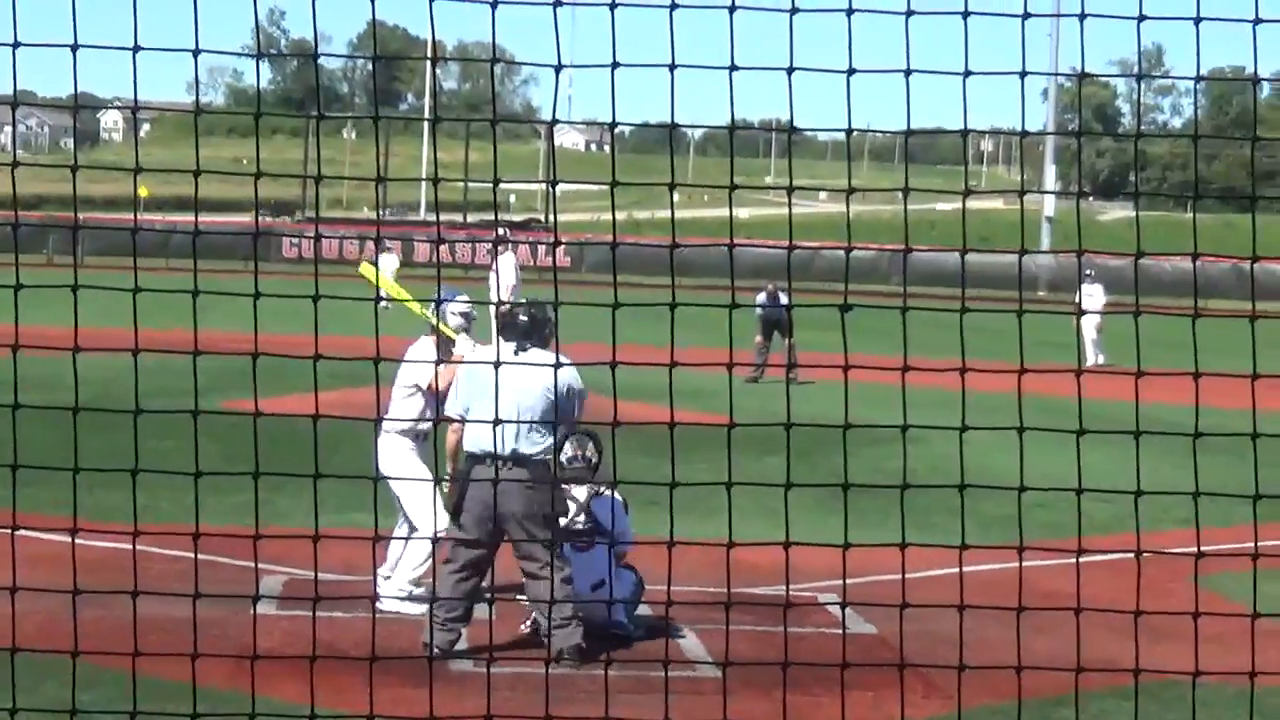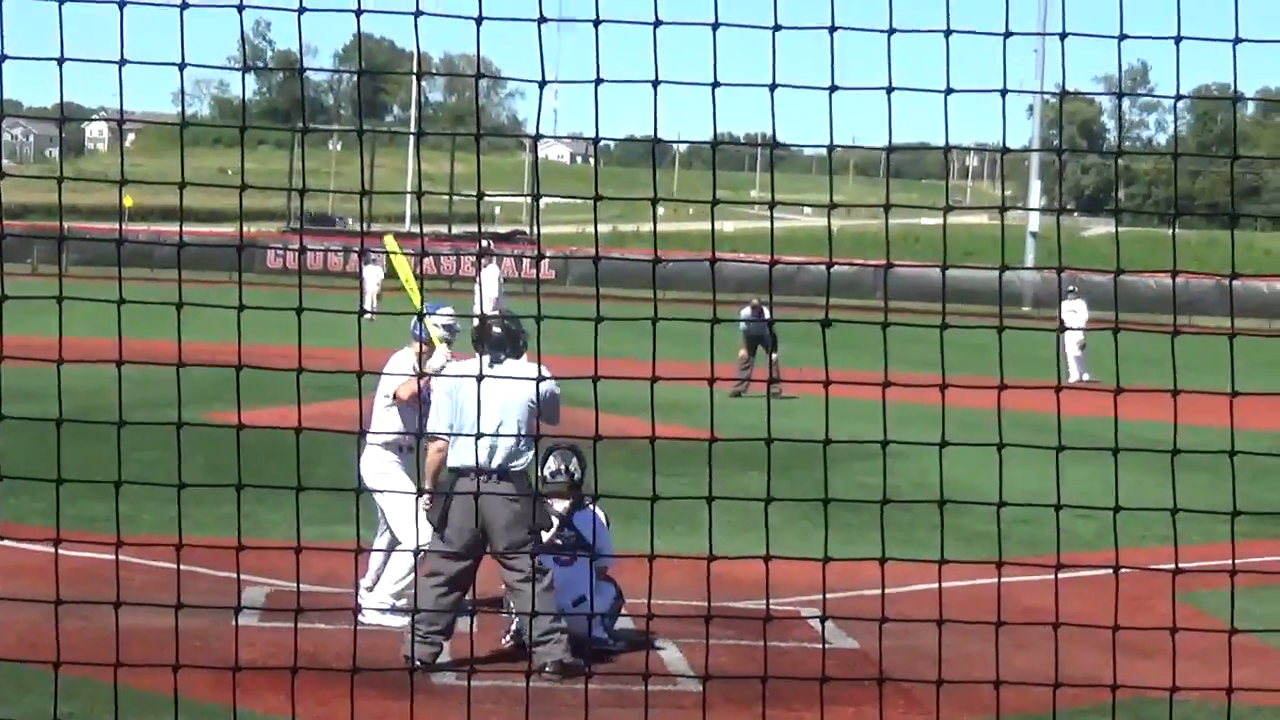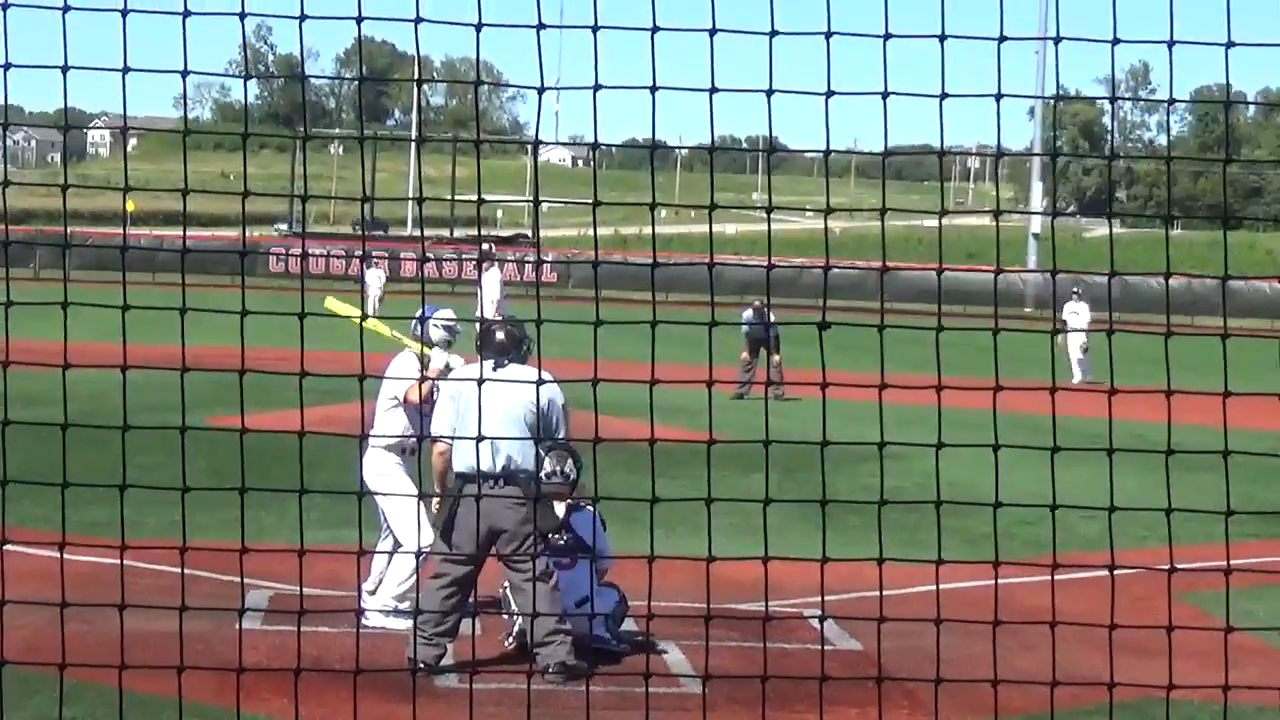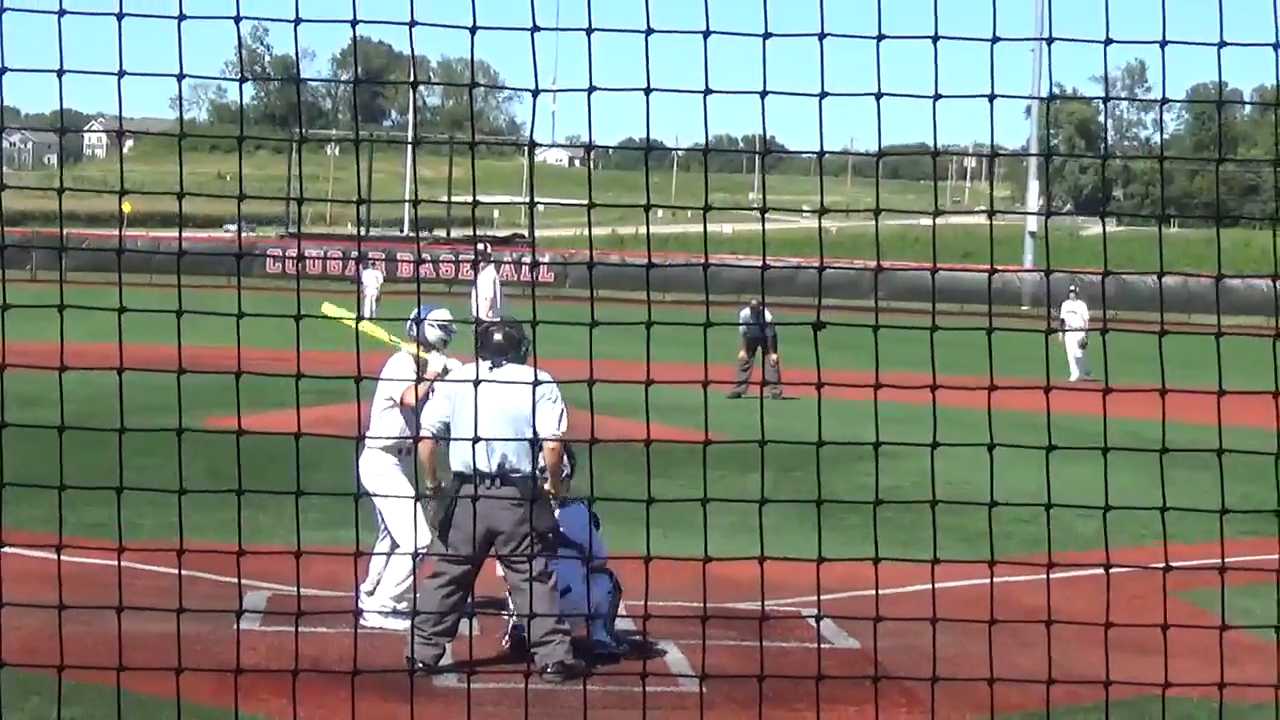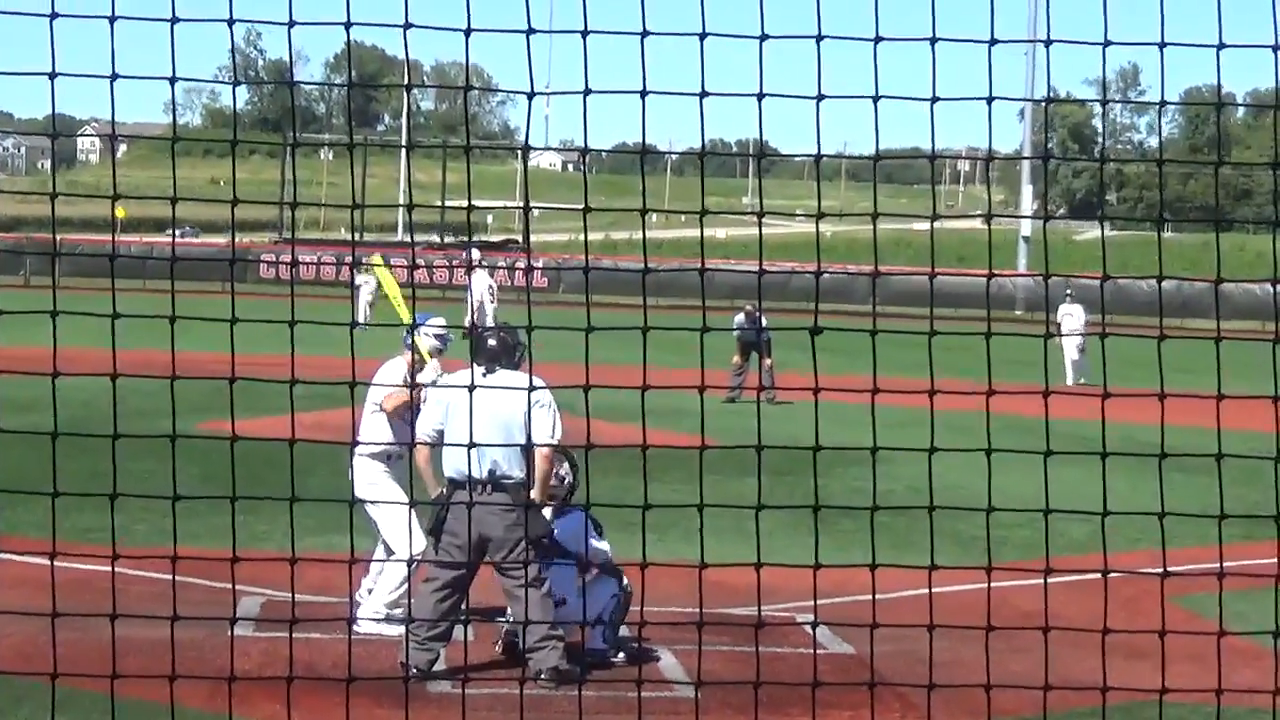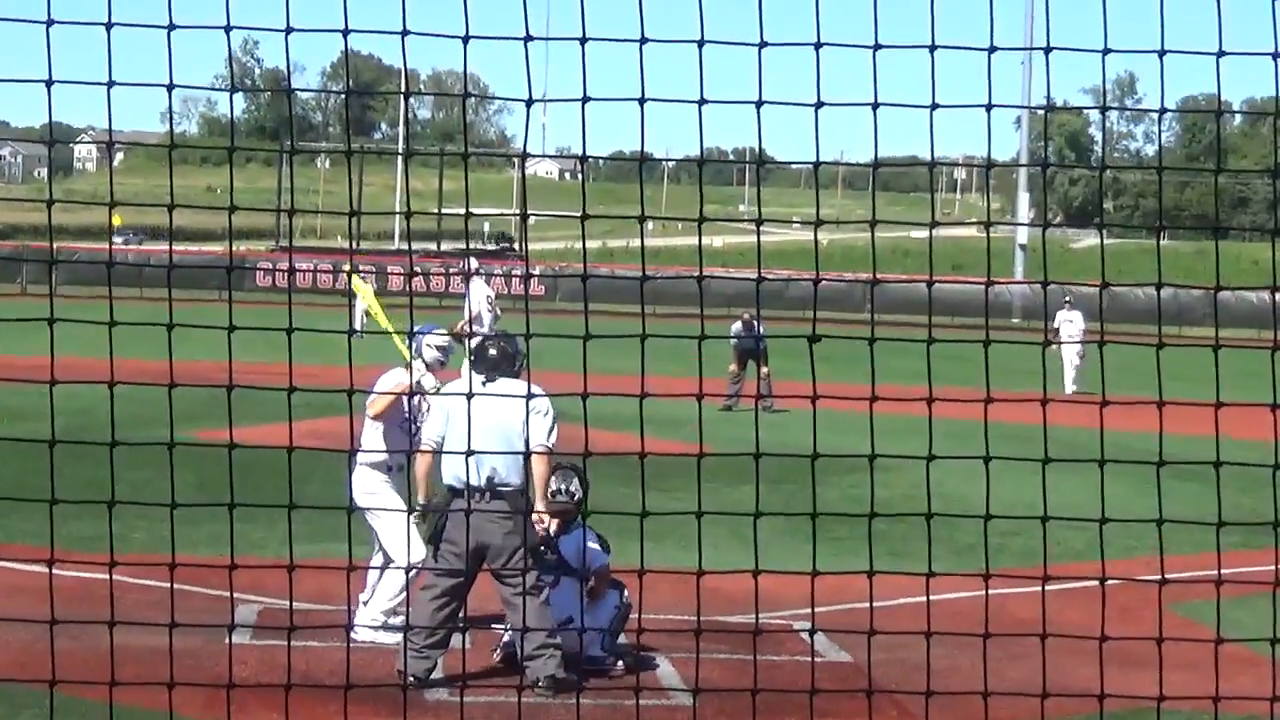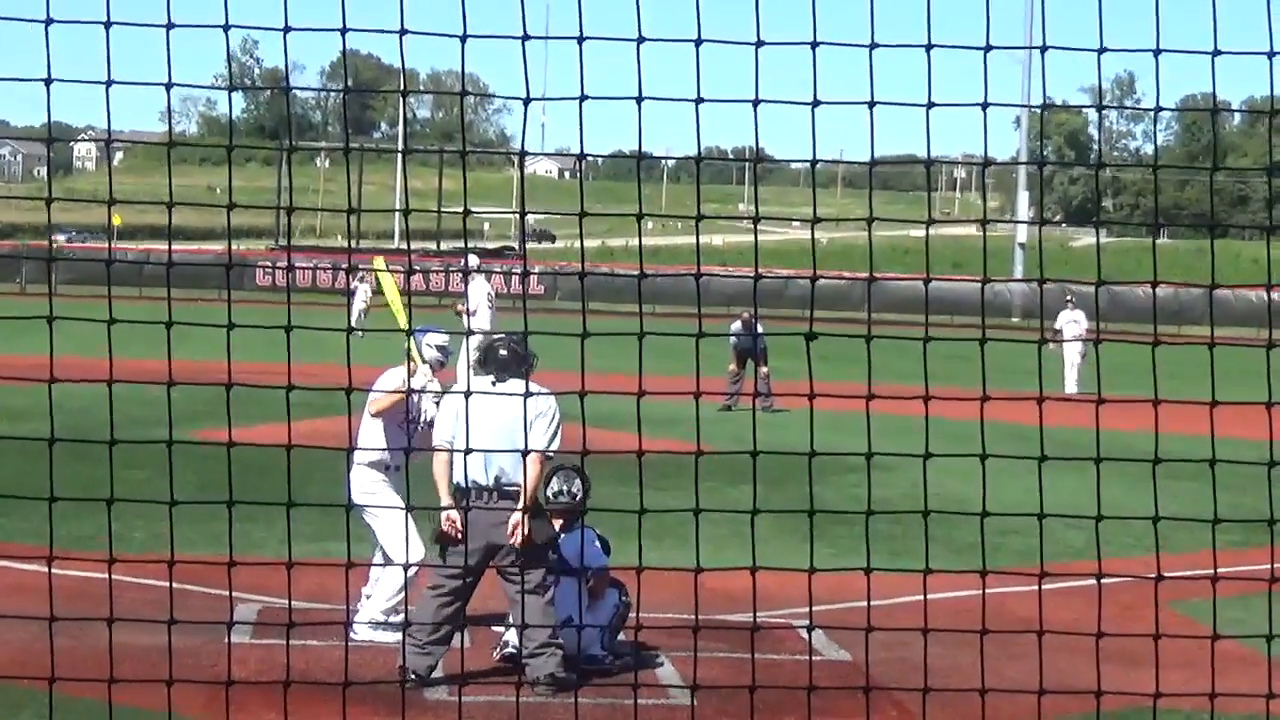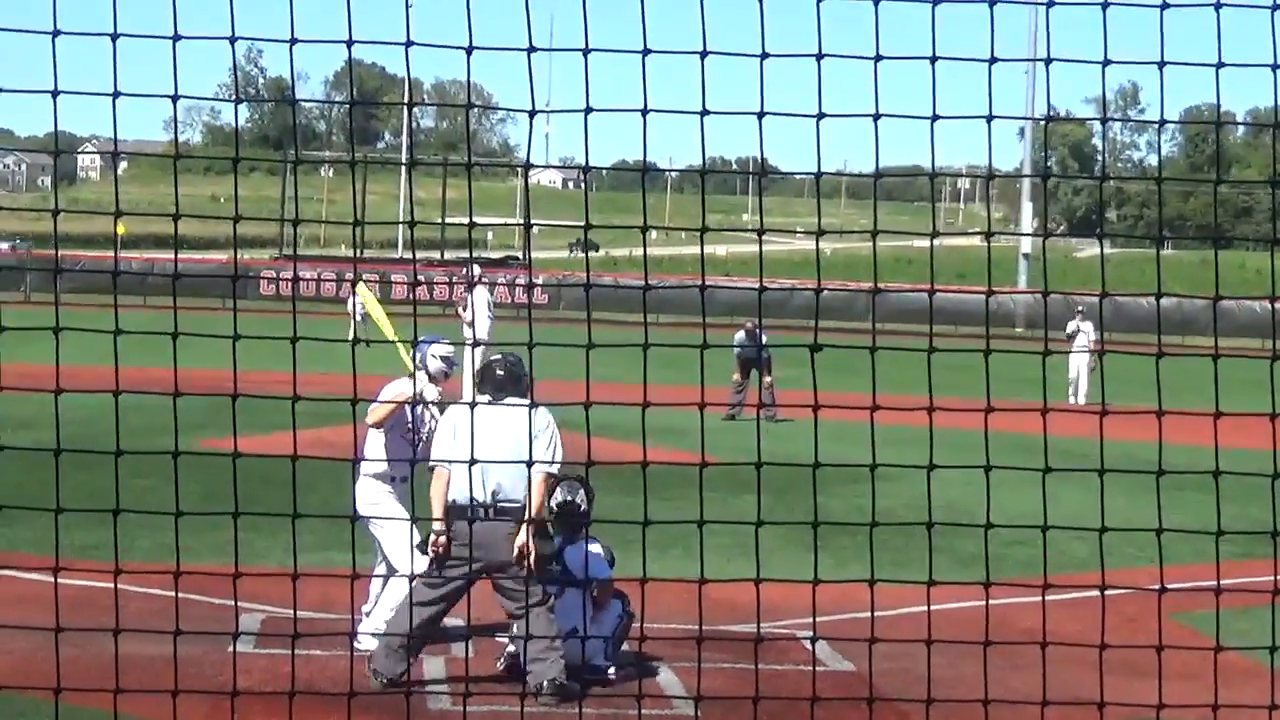
dt=0.4s
person 1, frame 1
left shoulder: (476, 360)
right shoulder: (563, 369)
left elbow: (456, 427)
right elbow: (570, 425)
left wrist: (451, 472)
left hip: (478, 474)
right hip: (529, 477)
left knee: (461, 561)
right knee: (548, 563)
left ankle: (438, 638)
right ankle: (567, 642)
person 1, frame 2
left shoulder: (453, 375)
right shoulder: (536, 377)
left elbow: (438, 444)
right elbow: (551, 417)
left wrist: (430, 488)
left hip: (461, 488)
right hip: (511, 491)
left knee: (443, 574)
right knee: (529, 576)
left ankle: (421, 650)
right ankle: (552, 655)
person 1, frame 3
left shoulder: (458, 379)
right shoulder: (541, 383)
left elbow: (441, 448)
right elbow: (559, 443)
left wrist: (440, 490)
left hip: (468, 494)
right hip: (519, 496)
left knee: (447, 577)
right knee: (535, 579)
left ankle: (424, 653)
right ankle: (556, 658)
person 1, frame 4
left shoulder: (457, 379)
right shoulder: (539, 382)
left elbow: (426, 437)
right elbow: (553, 444)
left wrist: (432, 481)
right wrist: (553, 484)
left hip: (466, 495)
right hip: (518, 497)
left knee: (445, 577)
right knee: (535, 579)
left ankle: (422, 653)
right ankle: (555, 658)
person 1, frame 5
left shoulder: (450, 384)
right shoulder: (532, 388)
left elbow: (422, 445)
right elbow: (545, 451)
left wrist: (436, 492)
right wrist: (537, 497)
left hip: (459, 501)
right hip: (509, 503)
left knee: (439, 583)
right knee: (528, 586)
left ankle: (416, 659)
right ankle: (548, 664)
person 1, frame 6
left shoulder: (451, 392)
right shoulder: (531, 396)
left elbow: (425, 450)
right elbow: (540, 452)
left wrist: (422, 501)
right wrist: (540, 505)
left hip: (458, 508)
right hip: (508, 510)
left knee: (437, 590)
right knee: (525, 592)
left ankle: (414, 668)
right ankle: (546, 672)
person 1, frame 7
left shoulder: (459, 393)
right shoulder: (540, 398)
left elbow: (441, 451)
right elbow: (536, 457)
left wrist: (447, 505)
right wrist: (522, 509)
left hip: (467, 507)
right hip: (514, 508)
left knee: (444, 590)
right knee: (532, 591)
left ankle: (415, 666)
right ankle: (545, 670)
person 1, frame 8
left shoulder: (457, 412)
right shoulder: (538, 416)
left elbow: (441, 471)
right elbow: (541, 476)
left wrist: (438, 525)
right wrist: (528, 528)
left hip: (461, 524)
right hip: (511, 526)
left knee: (426, 598)
right knee: (532, 605)
left ankle: (386, 667)
right ankle: (549, 679)
person 2, frame 1
left shoulder: (442, 351)
right shoulder: (423, 351)
right elbow: (441, 386)
left wrist: (469, 357)
right wrist: (459, 356)
left hip: (405, 446)
right hip: (398, 446)
left knee: (413, 518)
right knee: (434, 523)
left ankle: (388, 578)
right ankle: (395, 593)
person 2, frame 2
left shoulder: (424, 363)
right shoulder: (403, 361)
right elbow: (403, 394)
left wrist: (445, 372)
right wrist: (431, 369)
left hip: (396, 459)
right hip: (384, 460)
left knee: (392, 530)
right knee: (417, 536)
left ankle: (371, 591)
right ankle: (377, 606)
person 2, frame 3
left shoulder: (423, 365)
right shoulder: (406, 363)
left elbow: (438, 403)
right elbow: (415, 398)
left wrist: (452, 373)
right wrist: (435, 371)
left hip: (395, 462)
right hip: (385, 462)
left knee: (395, 535)
right knee: (418, 539)
left ankle: (373, 595)
right ankle: (380, 609)
person 2, frame 4
left shoulder: (419, 365)
right shoulder: (402, 363)
right elbow: (411, 400)
left wrist: (448, 374)
right wrist: (433, 372)
left hip: (391, 462)
right hip: (383, 463)
left knee: (392, 535)
right knee: (416, 539)
left ankle: (371, 595)
right ankle: (378, 609)
person 2, frame 5
left shoulder: (414, 374)
right shoulder: (394, 370)
right elbow: (389, 406)
left wrist: (435, 385)
right wrist: (423, 381)
left hip: (386, 469)
right hip: (373, 470)
left knee: (393, 538)
right knee: (412, 546)
left ankle: (369, 595)
right ankle: (371, 615)
person 2, frame 6
left shoulder: (419, 389)
right shoulder: (394, 379)
right elbow: (373, 411)
left wrist: (433, 396)
right wrist: (409, 382)
left hip: (390, 479)
right hip: (374, 480)
left knee: (389, 549)
right knee: (411, 554)
left ankle: (370, 610)
right ankle: (368, 623)
person 2, frame 7
left shoulder: (422, 389)
right shoulder: (395, 378)
right elbow: (374, 409)
left wrist: (436, 402)
right wrist: (412, 386)
left hip: (389, 478)
right hip: (371, 479)
left knee: (391, 546)
right knee: (410, 553)
left ankle: (372, 605)
right ankle: (367, 622)
person 2, frame 8
left shoulder: (426, 400)
right shoulder: (398, 390)
right elbow: (372, 420)
left wrist: (434, 408)
right wrist: (410, 393)
left hip: (396, 489)
right hip: (378, 491)
left knee: (392, 559)
right knee: (415, 564)
left ankle: (373, 618)
right ankle: (370, 632)
person 3, frame 1
right shoulder: (612, 499)
right elbow: (622, 551)
right hip: (601, 598)
right knee: (629, 575)
left ankle: (541, 617)
right ankle: (617, 618)
person 3, frame 2
right shoulder: (593, 513)
right elbow: (604, 565)
right hip: (580, 615)
right knee: (609, 587)
left ankle: (520, 630)
right ankle: (597, 634)
person 3, frame 3
right shoulder: (589, 515)
right elbow: (602, 564)
right hip: (581, 613)
left knee: (510, 587)
right knee: (613, 594)
left ankle: (521, 631)
right ankle: (599, 634)
person 3, frame 4
right shoulder: (579, 509)
right elbow: (599, 561)
right hip: (569, 603)
right knee: (605, 578)
left ankle: (517, 630)
right ankle: (602, 639)
person 3, frame 5
right shoulder: (576, 518)
right elbow: (604, 561)
right wrist: (584, 572)
right hip: (565, 614)
right knee: (615, 580)
left ankle: (512, 635)
right ankle: (600, 646)
person 3, frame 6
right shoulder: (581, 534)
right elbow: (602, 573)
right wrist: (590, 596)
right hip: (570, 635)
right knee: (616, 592)
left ankle: (510, 646)
right ankle: (597, 654)
person 3, frame 7
right shoulder: (584, 535)
right elbow: (601, 577)
right wrist: (587, 598)
right hip: (571, 636)
right knee: (616, 591)
left ankle: (511, 644)
right ankle: (596, 653)
person 3, frame 8
right shoulder: (589, 546)
right elbow: (605, 589)
right wrist: (591, 607)
right hip: (576, 648)
right knee: (618, 601)
left ankle: (514, 656)
right ankle: (600, 664)
